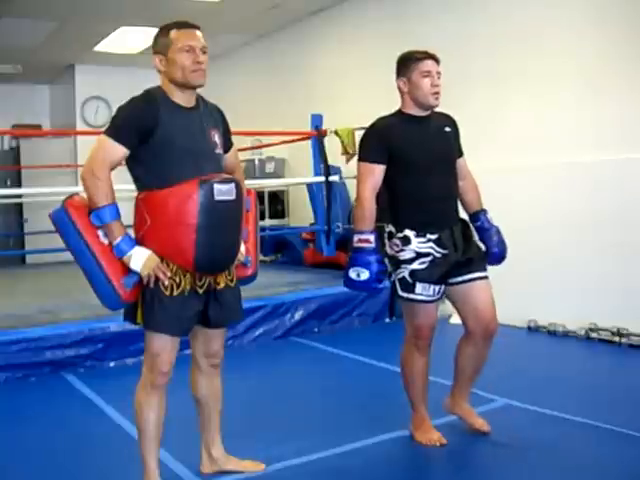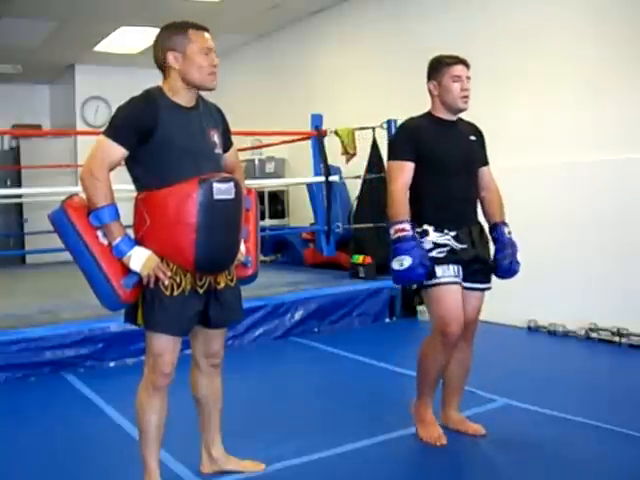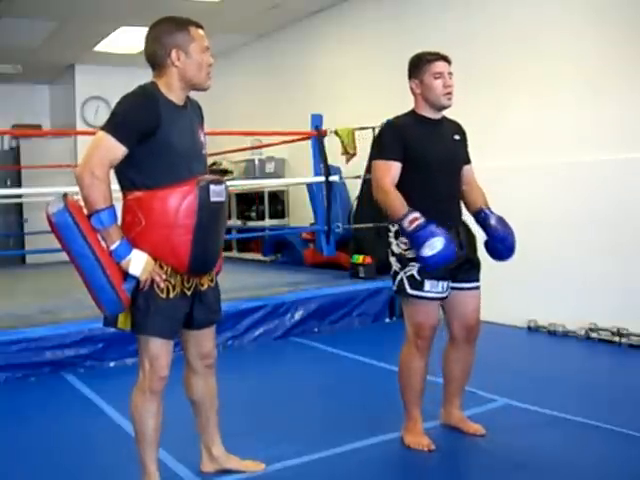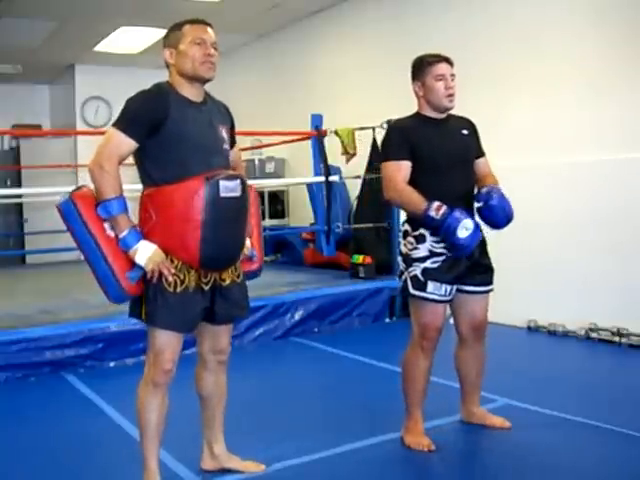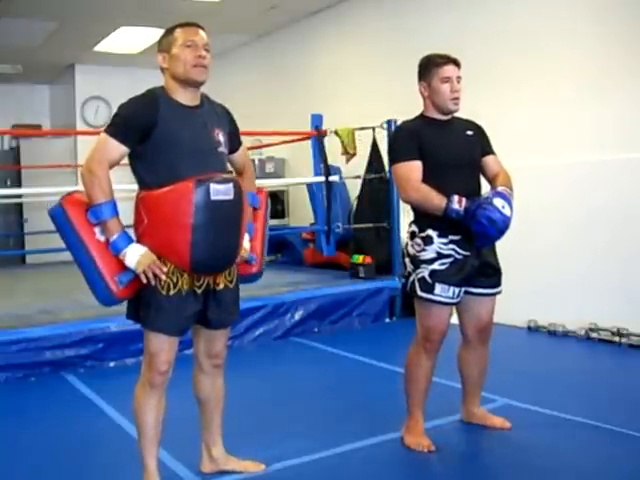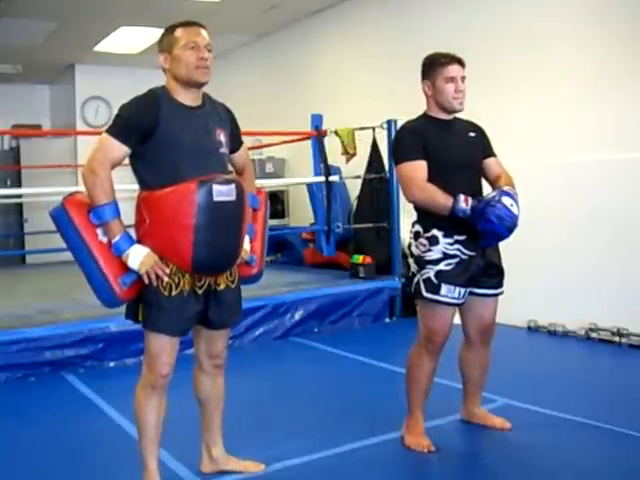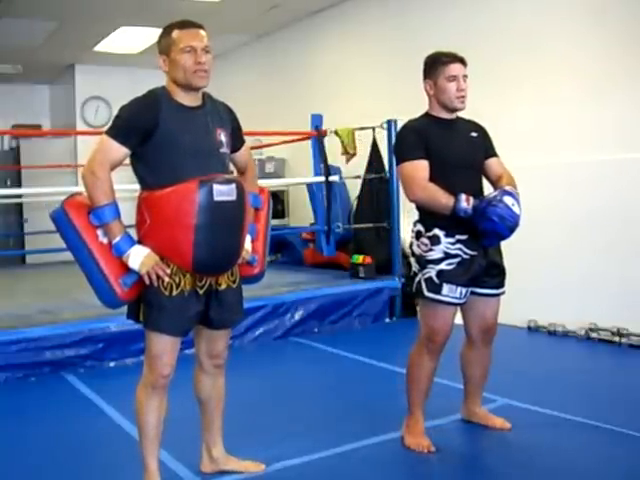
dt=0.7s
person 1, frame 1
left shoulder: (213, 114)
right shoulder: (144, 109)
left elbow: (235, 175)
right elbow: (94, 172)
left wrist: (238, 233)
right wrist: (126, 247)
right hip: (167, 260)
left knee: (210, 357)
right knee: (158, 368)
person 1, frame 2
left shoulder: (213, 114)
right shoulder: (143, 110)
left elbow: (235, 174)
right elbow: (93, 173)
right wrist: (125, 247)
right hip: (168, 261)
left knee: (210, 357)
right knee: (161, 368)
person 1, frame 3
left shoulder: (192, 111)
right shoulder: (141, 106)
right elbow: (90, 172)
right wrist: (122, 250)
right hip: (157, 263)
left knee: (204, 360)
right knee: (155, 373)
person 1, frame 4
left shoulder: (220, 111)
right shoulder: (153, 102)
right elbow: (102, 164)
right wrist: (133, 240)
right hip: (173, 256)
left knee: (217, 353)
right knee: (162, 365)
person 1, frame 5
left shoulder: (220, 115)
right shoulder: (144, 108)
left elbow: (245, 171)
right elbow: (93, 169)
right hip: (167, 260)
left knee: (213, 359)
right knee: (158, 367)
person 1, frame 6
left shoulder: (221, 114)
right shoulder: (147, 108)
left elbow: (245, 171)
right elbow: (95, 170)
right wrist: (126, 245)
right hip: (168, 261)
left knee: (213, 359)
right knee: (158, 370)
person 1, frame 7
left shoulder: (223, 114)
right shoulder: (146, 110)
left elbow: (248, 171)
right elbow: (95, 172)
right wrist: (126, 247)
right hip: (169, 262)
left knee: (214, 360)
right knee: (159, 371)
person 2, frame 1
left shoulder: (447, 125)
right shoulder: (383, 132)
right elbow: (367, 192)
left wrist: (482, 221)
right wrist: (364, 245)
left hip: (457, 237)
right hip: (414, 245)
left knee: (484, 325)
right knee: (420, 336)
left ankle: (459, 400)
right ankle: (420, 419)
person 2, frame 2
left shoulder: (473, 133)
right shoulder: (412, 132)
left elbow: (487, 187)
right elbow: (398, 188)
left wrist: (501, 232)
right wrist: (403, 238)
left hip: (472, 239)
right hip: (433, 240)
left knee: (466, 333)
right knee: (449, 328)
left ankle: (451, 412)
right ankle: (423, 407)
person 2, frame 3
left shoulder: (455, 131)
right shoulder: (396, 130)
right elbow: (382, 187)
left wrist: (487, 217)
right wrist: (414, 227)
left hip: (457, 240)
right hip: (419, 244)
left knee: (466, 331)
right knee: (421, 335)
left ankle: (451, 410)
right ankle: (412, 423)
person 2, frame 4
left shoulder: (466, 127)
right shoulder: (403, 131)
left elbow: (483, 173)
right elbow: (394, 188)
left wrist: (491, 192)
right wrist: (437, 214)
left hip: (470, 241)
right hip: (428, 244)
left knee: (475, 329)
right knee: (427, 334)
left ankle: (472, 407)
right ankle: (413, 422)
person 2, frame 5
left shoulder: (472, 130)
right shoulder: (409, 133)
left elbow: (499, 173)
right elbow: (410, 189)
left wrist: (501, 195)
right wrist: (460, 208)
left hip: (478, 243)
right hip: (436, 245)
left knee: (479, 331)
right knee: (430, 336)
left ankle: (472, 407)
right ankle: (414, 422)
person 2, frame 6
left shoulder: (474, 131)
right shoulder: (412, 133)
left elbow: (499, 175)
right elbow: (416, 190)
right wrist: (467, 208)
left hip: (481, 243)
right hip: (439, 245)
left knee: (481, 332)
right knee: (433, 337)
left ankle: (472, 407)
right ankle: (414, 421)
person 2, frame 7
left shoulder: (475, 131)
right shoulder: (414, 132)
left elbow: (501, 175)
right elbow: (417, 190)
left wrist: (507, 198)
right wrist: (467, 207)
left hip: (482, 242)
right hip: (440, 244)
left knee: (483, 331)
right knee: (433, 337)
left ankle: (473, 407)
right ankle: (414, 421)
